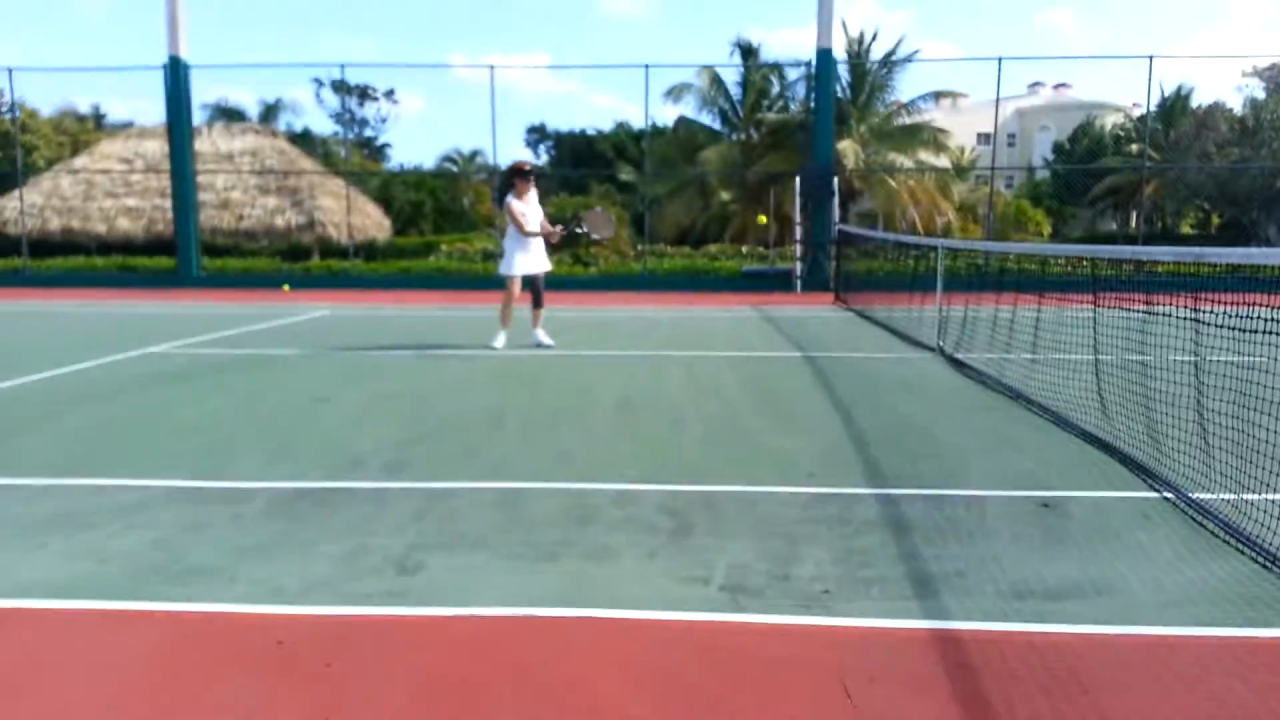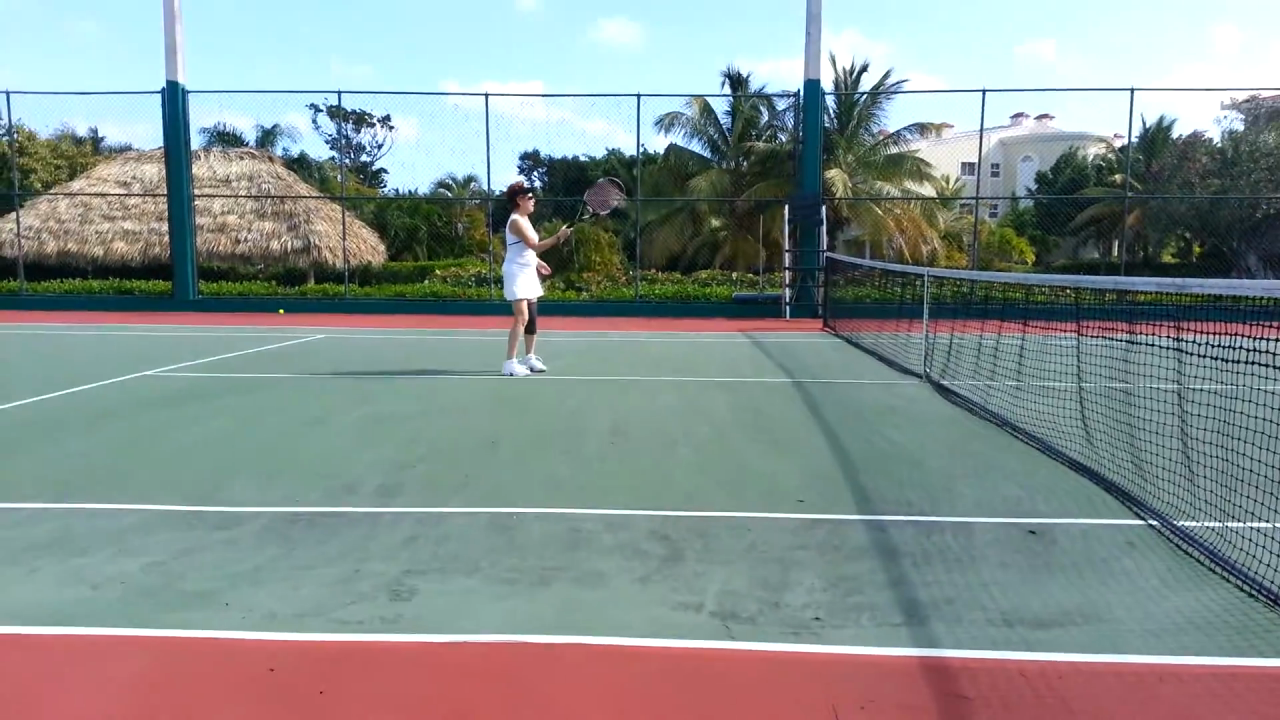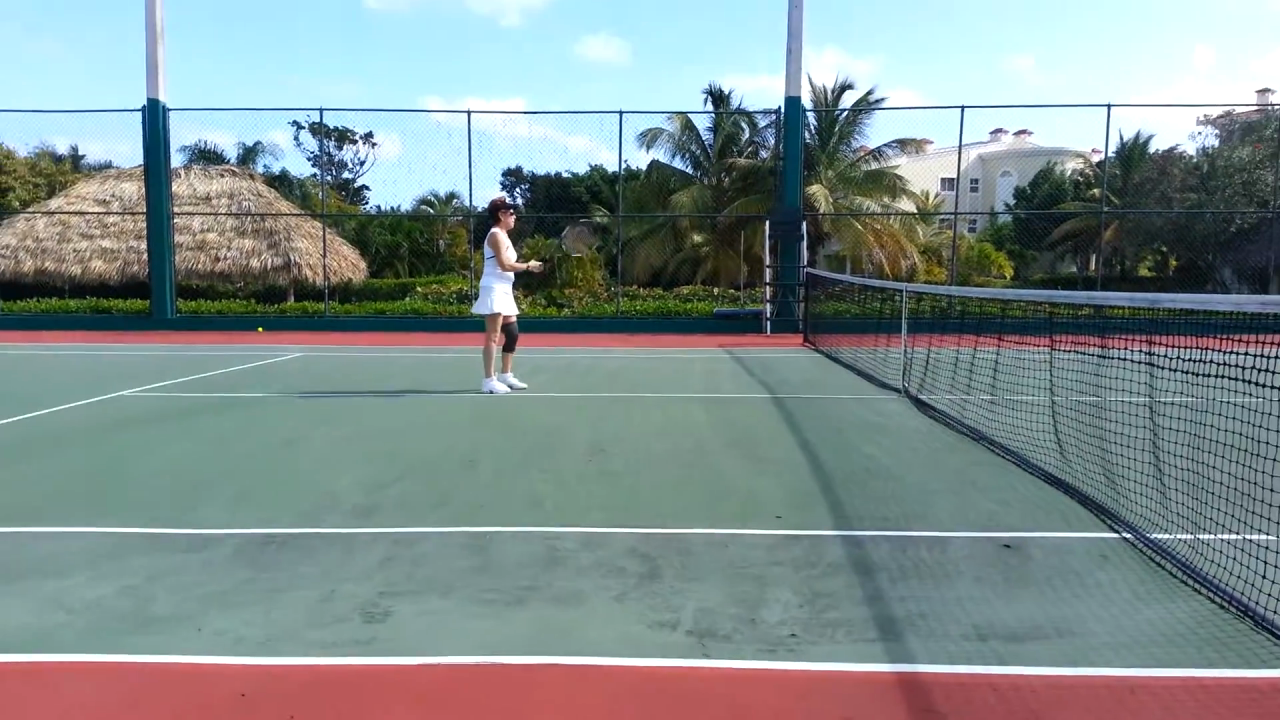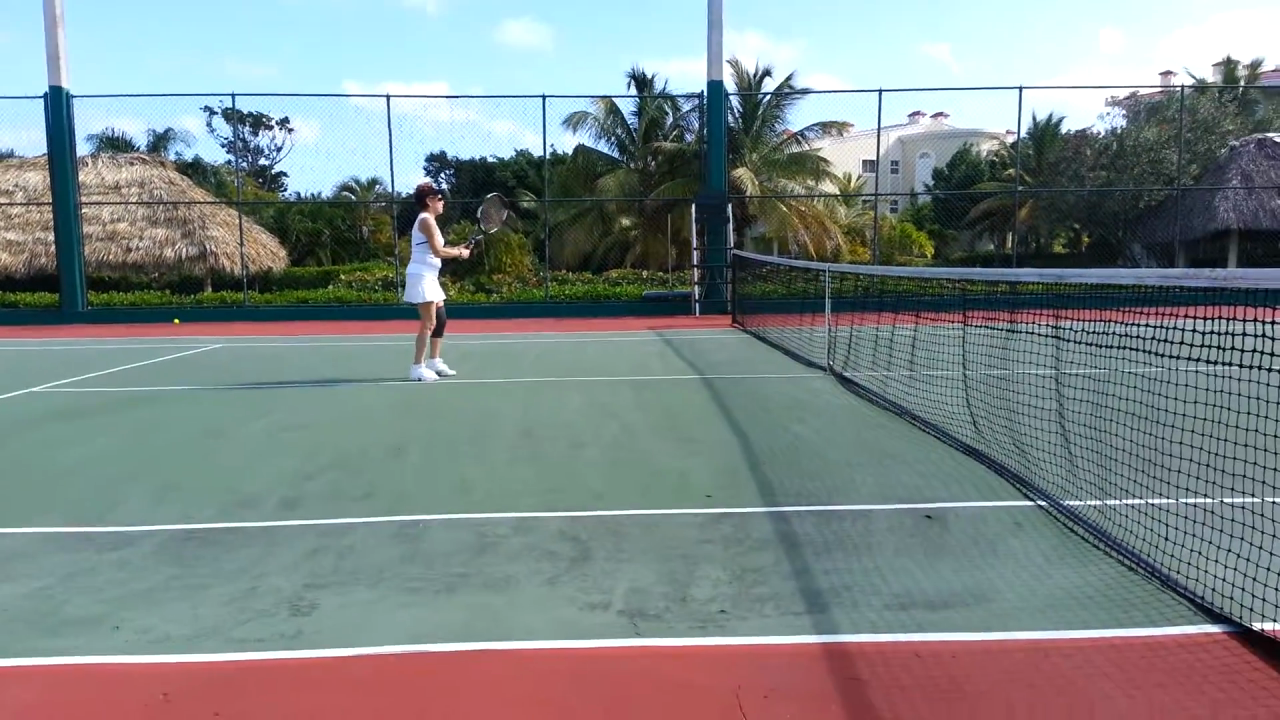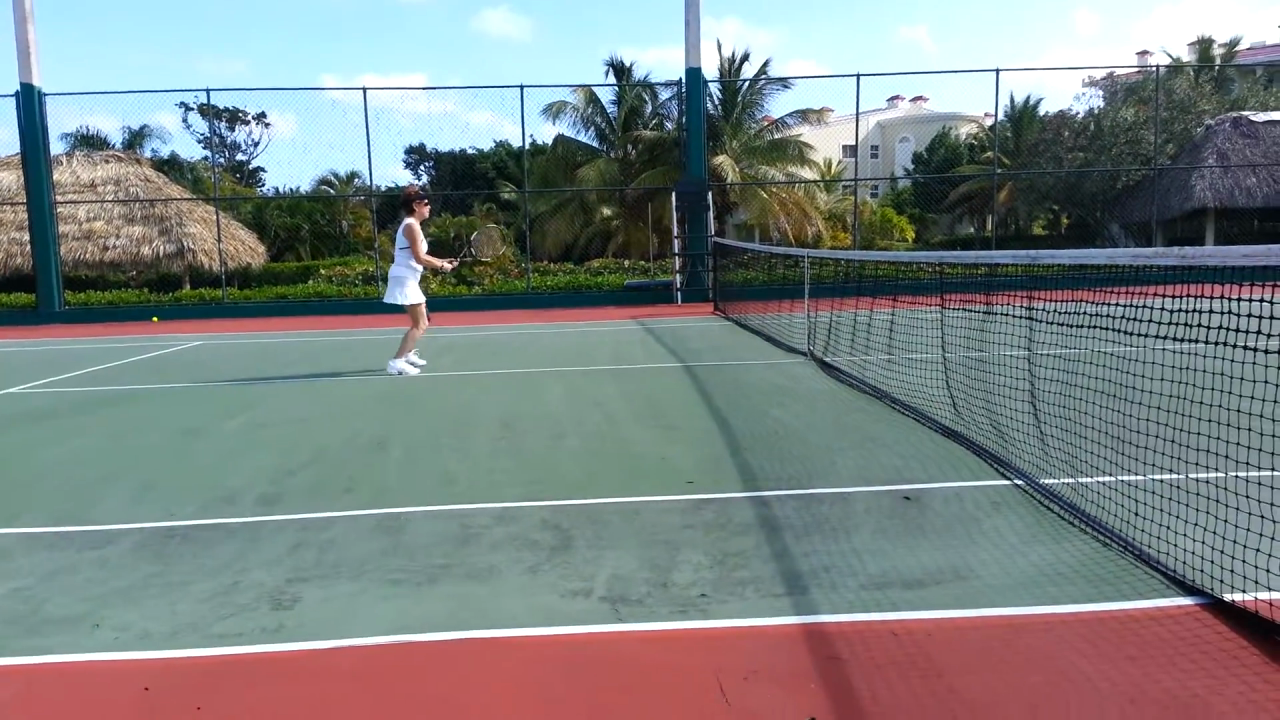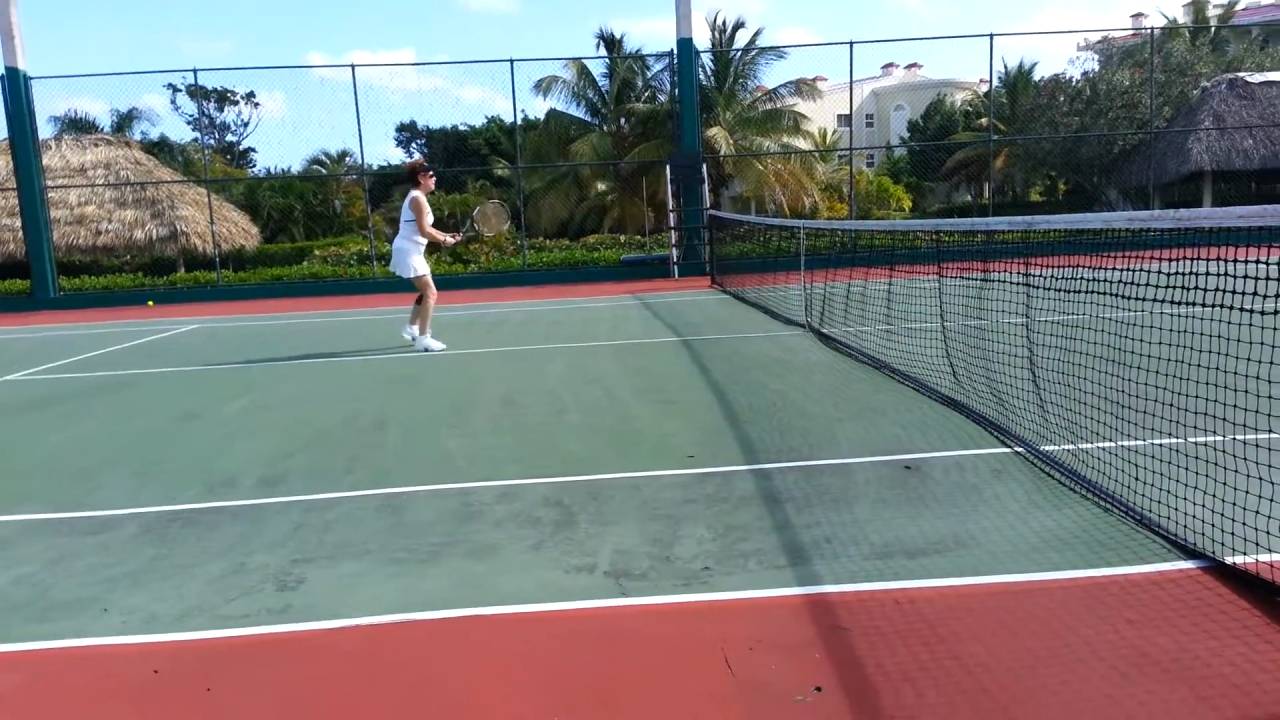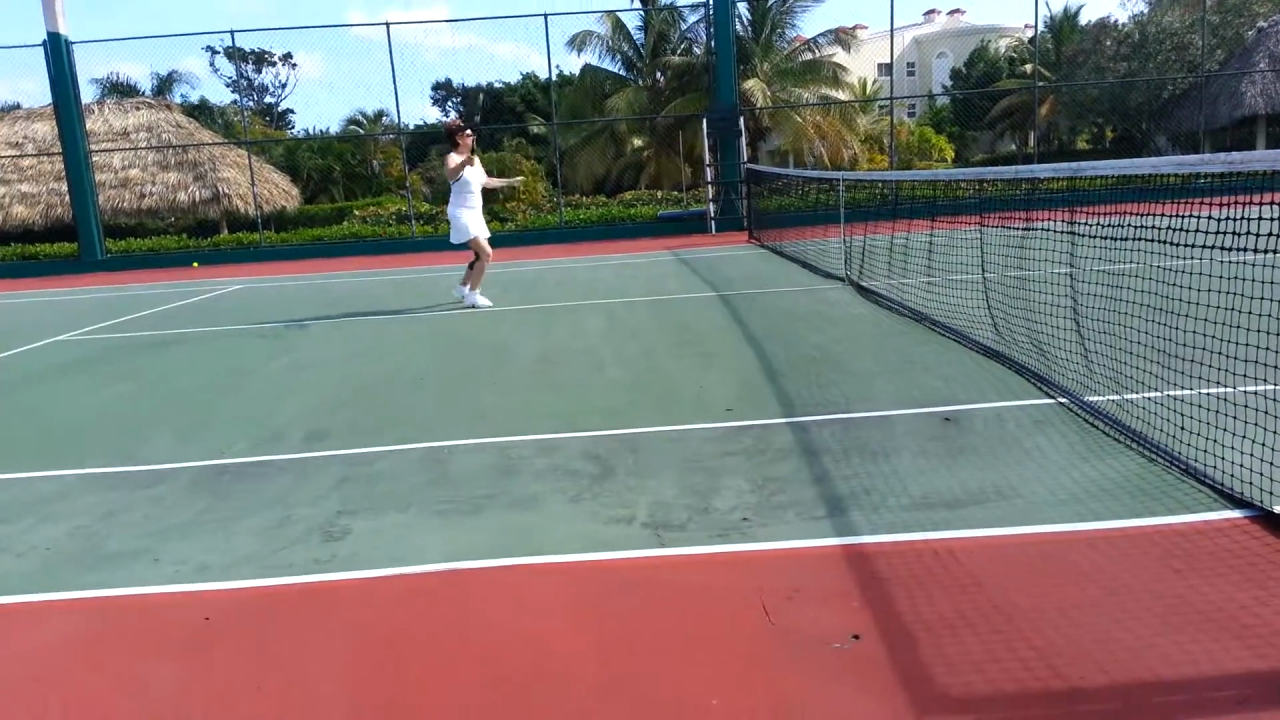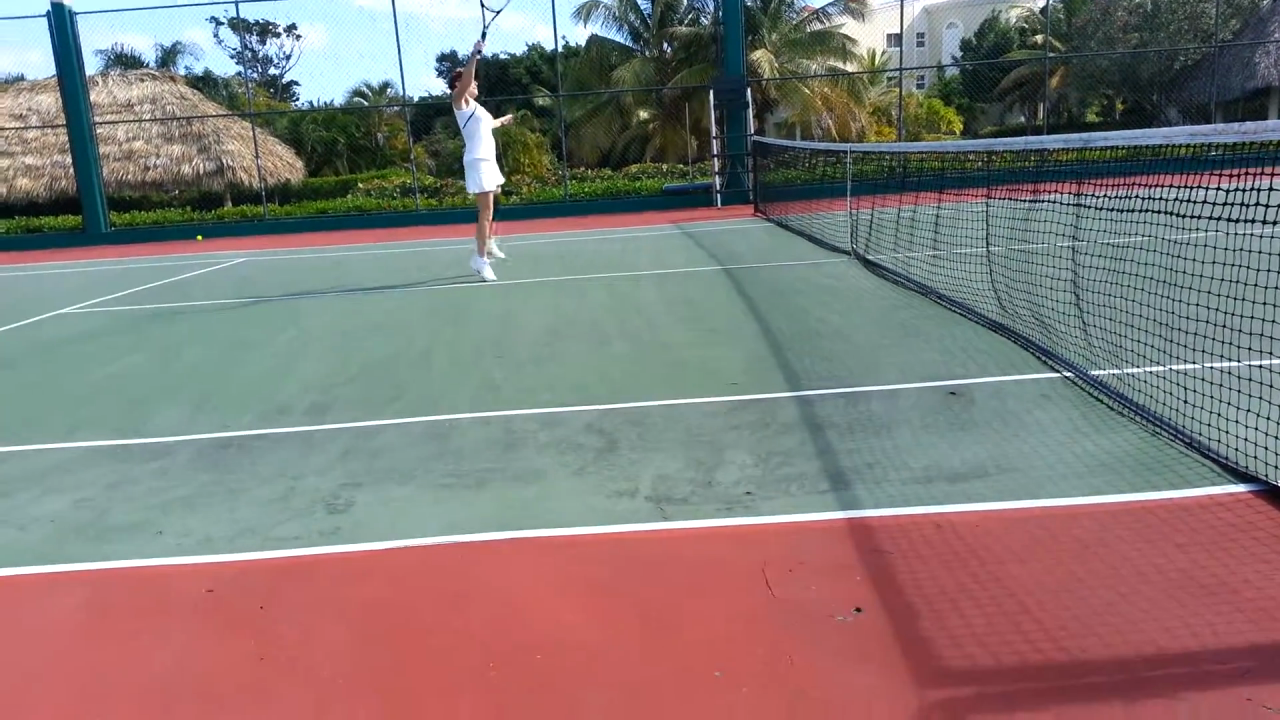
dt=0.4s
person 1, frame 1
left shoulder: (533, 192)
right shoulder: (511, 203)
right elbow: (525, 231)
left wrist: (550, 230)
right wrist: (547, 233)
left hip: (536, 249)
right hip: (517, 250)
left knee: (538, 292)
right knee: (512, 294)
left ankle: (538, 332)
right ankle: (502, 333)
person 1, frame 2
left shoulder: (524, 218)
right shoulder: (516, 222)
right elbow: (535, 246)
left wrist: (537, 262)
right wrist: (558, 236)
left hip: (528, 273)
right hip: (516, 274)
left knee: (532, 318)
right knee: (521, 318)
left ankle: (529, 357)
right ankle: (510, 362)
person 1, frame 3
left shoulder: (503, 235)
right shoulder: (496, 235)
right elbow: (504, 265)
left wrist: (526, 266)
right wrist: (528, 265)
left hip: (504, 290)
right hip: (494, 289)
left knee: (512, 333)
right knee: (493, 336)
left ankle: (506, 375)
right ankle: (489, 380)
person 1, frame 4
left shoulder: (428, 220)
right shoulder: (426, 220)
left elbow: (434, 251)
right elbow: (437, 252)
left wrist: (457, 249)
right wrist: (459, 253)
left hip: (429, 277)
right hip: (421, 277)
left knee: (440, 319)
right knee: (429, 323)
left ankle: (434, 362)
right ankle: (418, 368)
person 1, frame 5
left shoulder: (412, 225)
right shoulder: (411, 226)
left elbow: (420, 256)
right elbow: (419, 259)
left wrist: (443, 261)
right wrist: (441, 266)
left hip: (408, 280)
right hip: (404, 279)
left knee: (421, 320)
right knee: (420, 324)
left ankle: (407, 355)
right ankle: (397, 362)
person 1, frame 6
left shoulder: (418, 197)
right shoulder: (418, 199)
left elbow: (425, 228)
right elbow: (425, 232)
left wrist: (447, 235)
right wrist: (444, 240)
left hip: (411, 251)
right hip: (408, 251)
left knee: (426, 291)
right knee: (431, 293)
left ankle: (412, 328)
right ankle: (424, 338)
person 1, frame 7
left shoulder: (474, 159)
right shoulder: (452, 158)
left elbow: (485, 182)
right elbow: (450, 176)
left wrist: (510, 182)
right wrist: (464, 164)
left hip: (475, 214)
right hip: (462, 215)
left knee: (481, 254)
right knee: (486, 253)
left ankle: (462, 288)
right ankle: (472, 294)
person 1, frame 8
left shoulder: (472, 105)
right shoulder: (459, 98)
left elbow: (486, 123)
right elbow: (466, 81)
left wrist: (502, 121)
right wrist: (474, 55)
left hip: (487, 161)
right hip: (478, 161)
left knee: (491, 207)
right knee: (486, 211)
left ankle: (488, 244)
right ankle: (480, 259)
